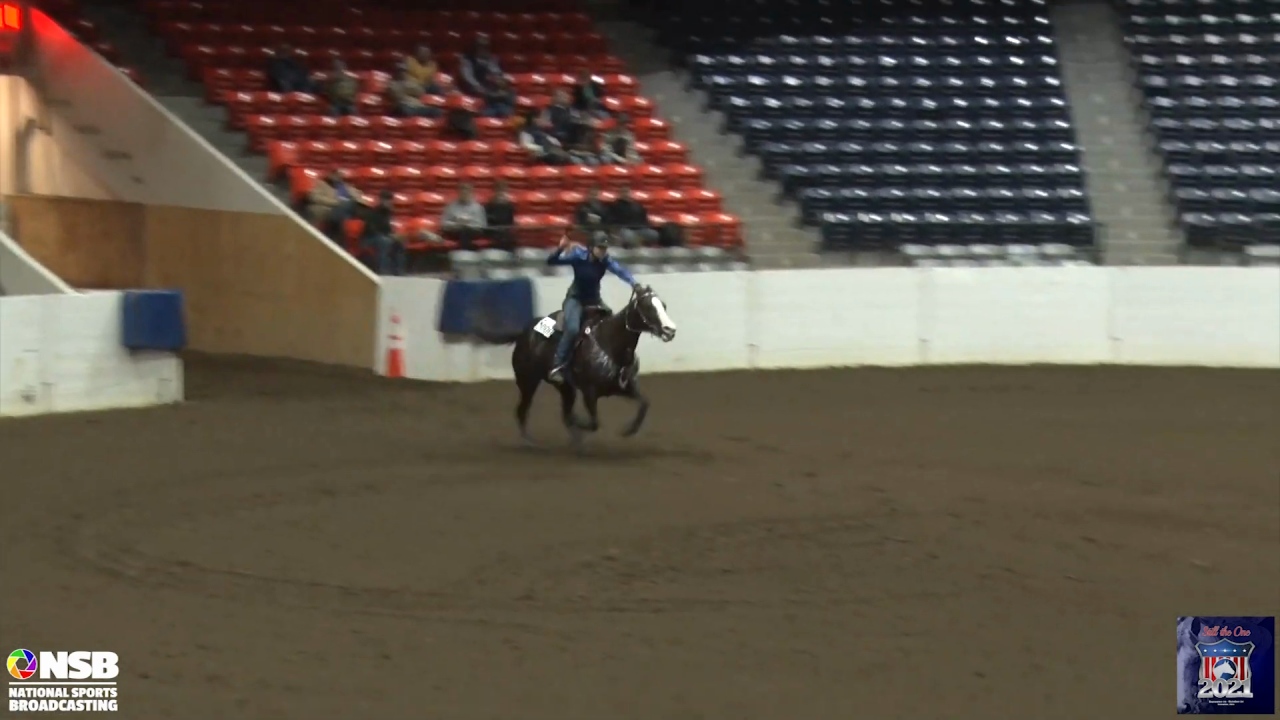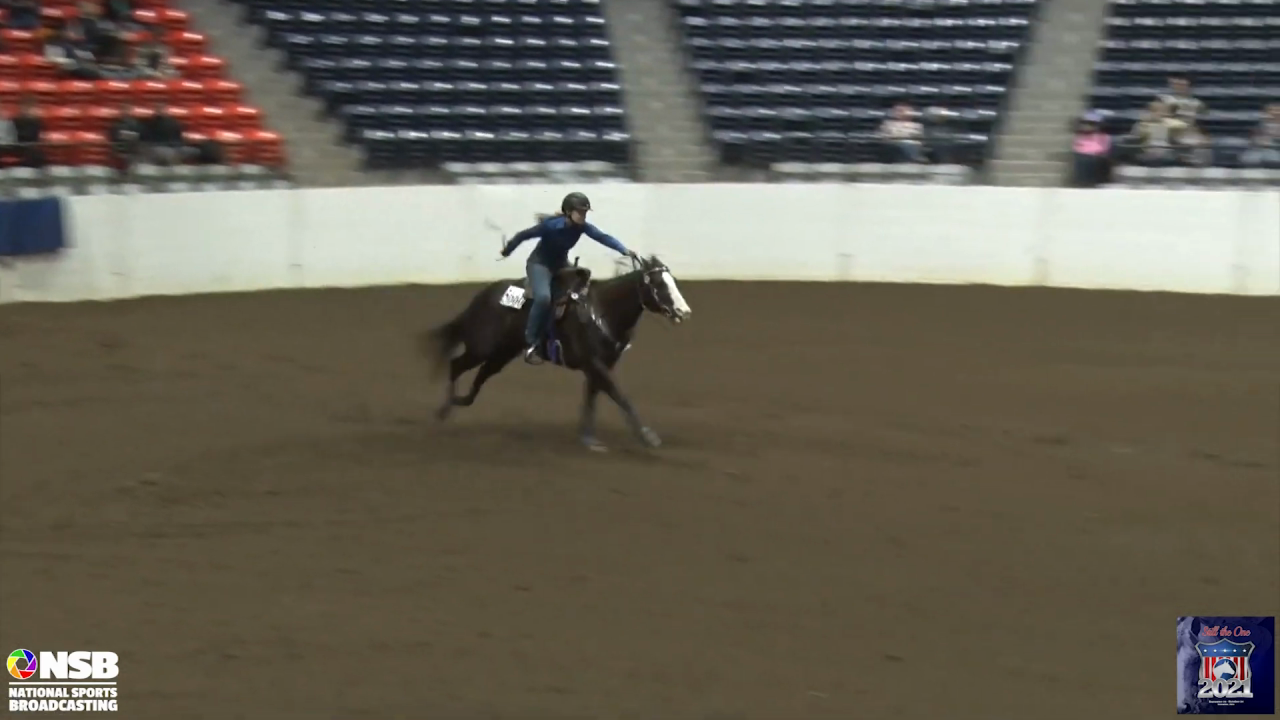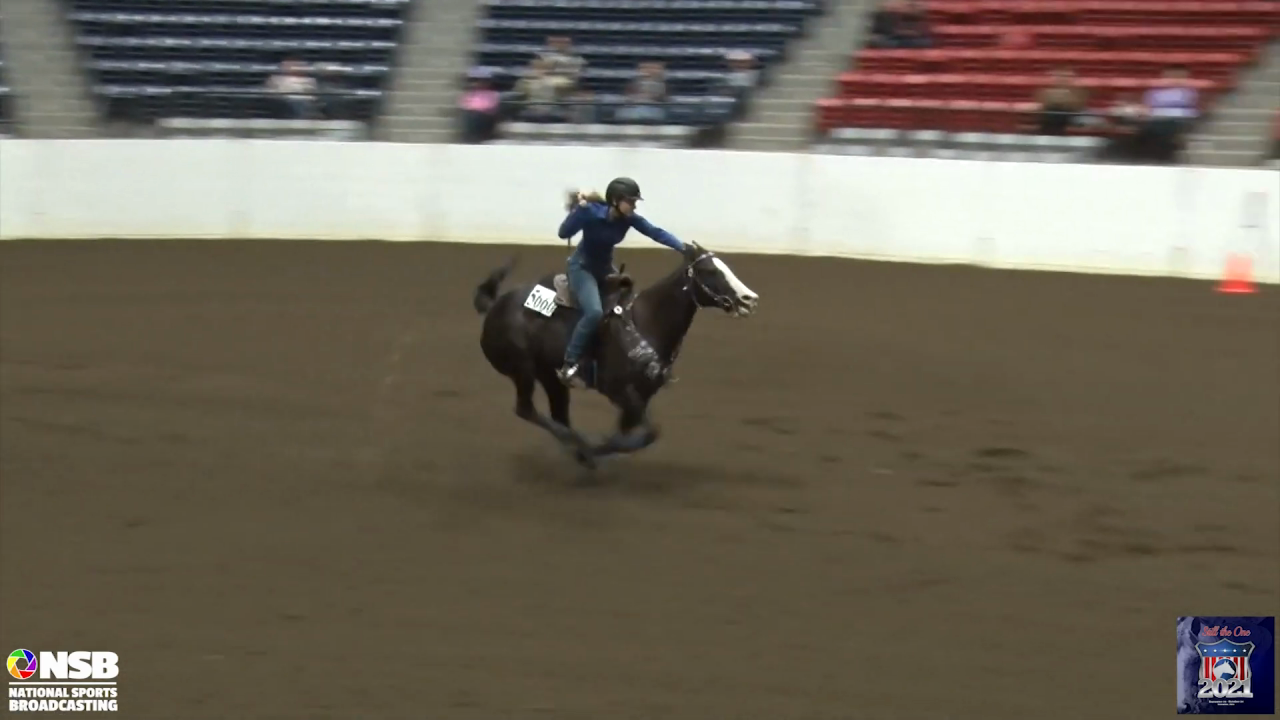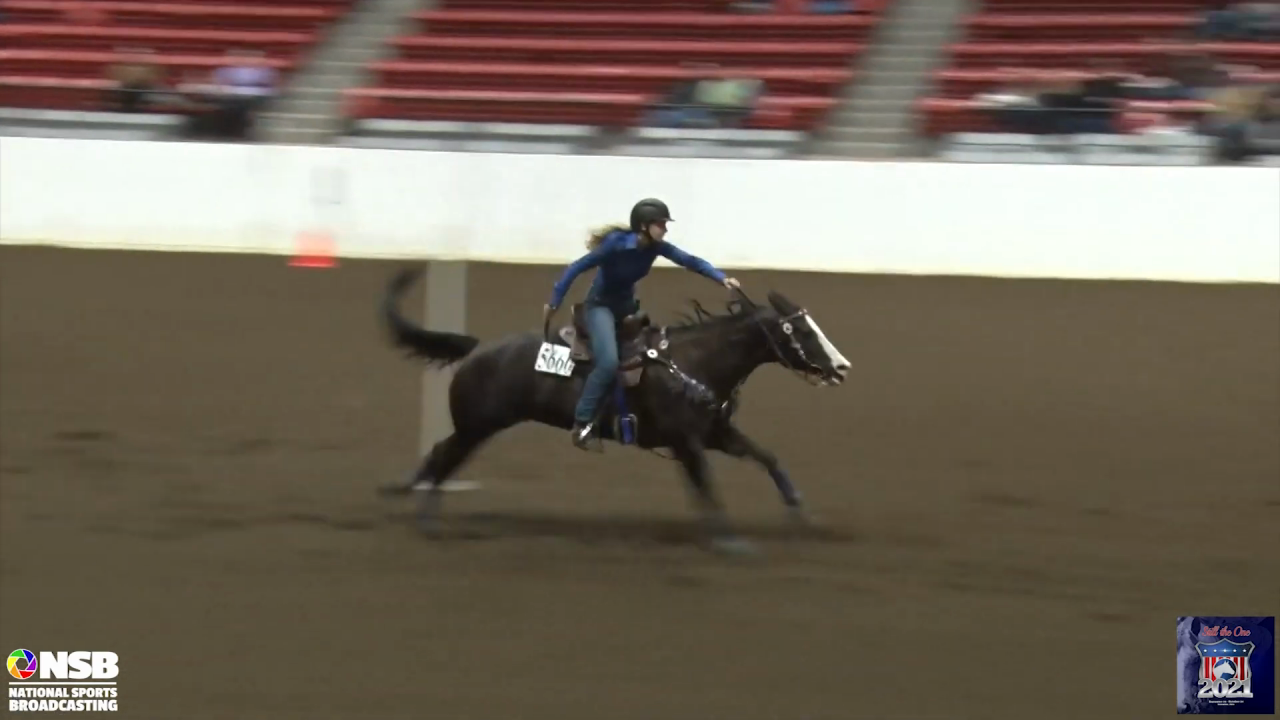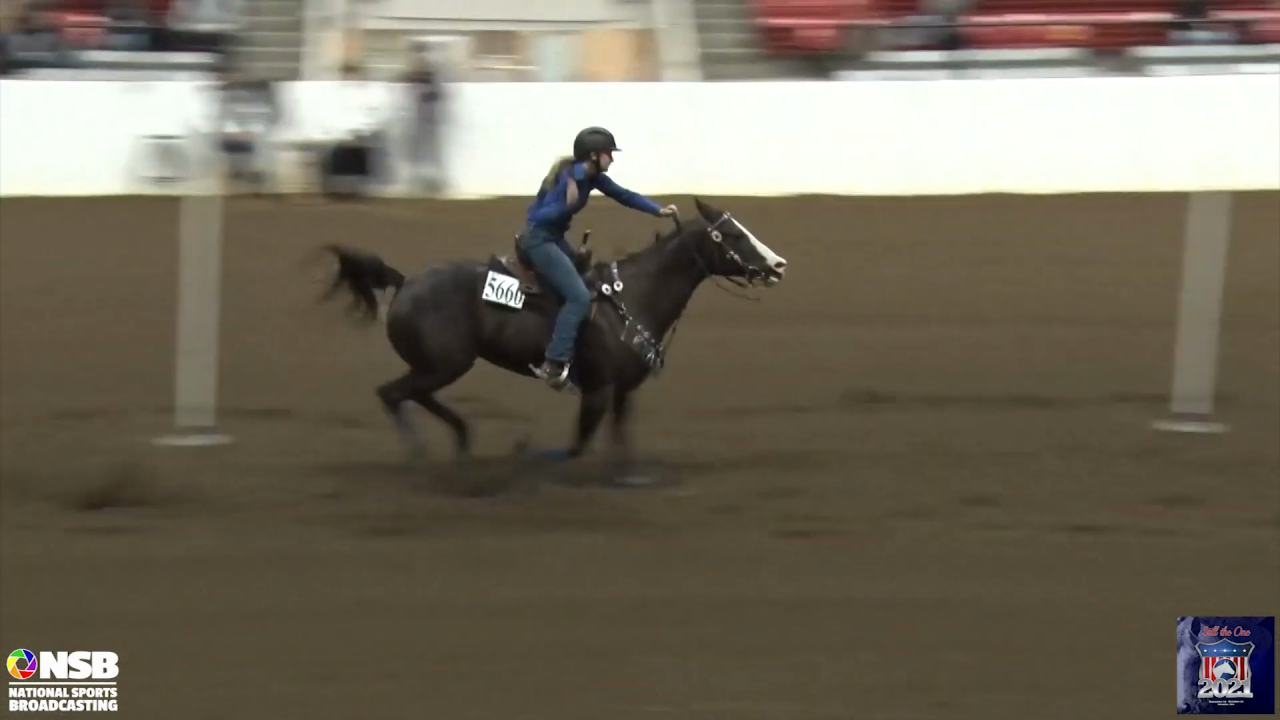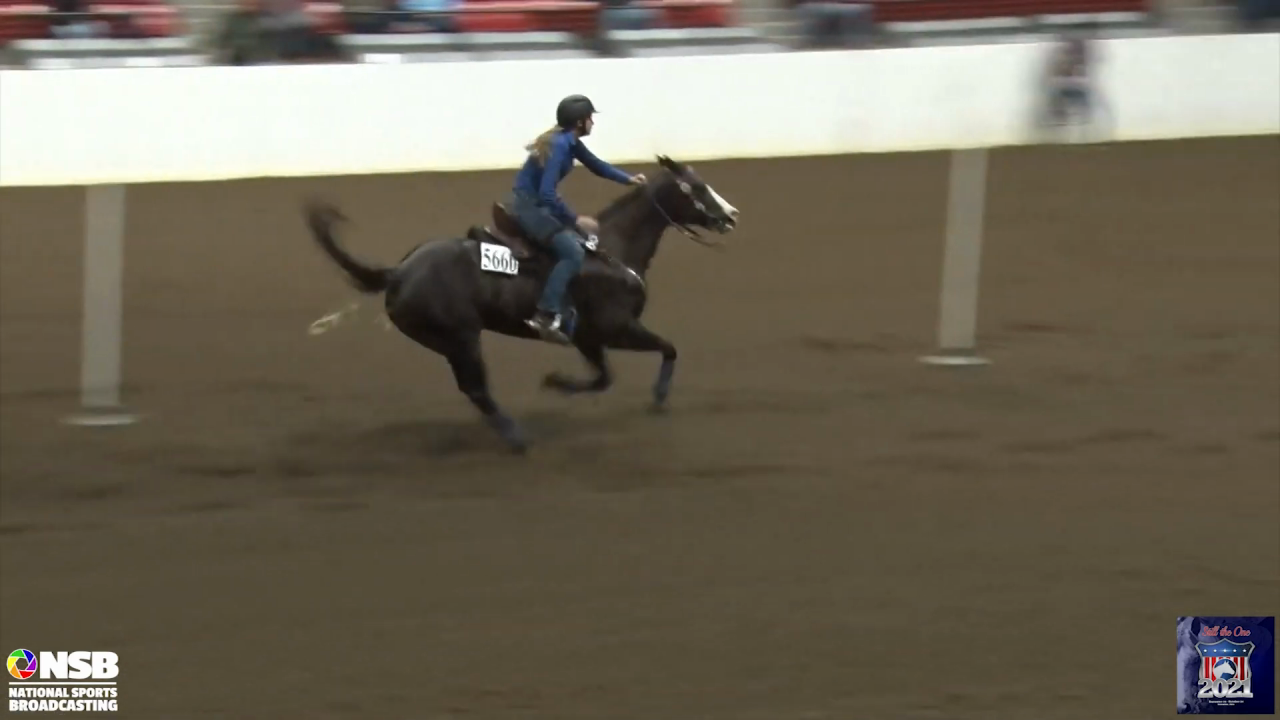
dt=0.5s
person 1, frame 1
left shoulder: (606, 261)
right shoulder: (577, 256)
left elbow: (620, 271)
right elbow: (552, 261)
left wrist: (633, 282)
right wrist: (561, 249)
left hip: (594, 300)
right hip: (575, 299)
right knee: (573, 329)
right ankle: (557, 366)
person 1, frame 2
left shoulder: (584, 226)
right shoulder: (552, 225)
left elbow: (605, 239)
right elbow: (523, 235)
left wrist: (625, 251)
right wrist: (507, 250)
left hip: (561, 265)
right hip: (539, 265)
right knee: (542, 298)
right ankle: (531, 344)
person 1, frame 3
left shoulder: (629, 218)
right shoulder: (592, 213)
left elbow: (656, 232)
right elbow: (563, 233)
left wrist: (681, 246)
right wrist: (577, 209)
left hip: (604, 268)
right hip: (582, 268)
right knee: (594, 312)
right ankle: (569, 363)
person 1, frame 4
left shoulder: (654, 246)
right shoulder: (615, 245)
left elbow: (691, 262)
right elbow: (576, 268)
left wrist: (723, 279)
right wrist: (554, 301)
left hip: (625, 305)
right hip: (600, 306)
right knee: (608, 363)
right ankle: (582, 423)
person 1, frame 5
left shoulder: (593, 177)
right shoulder: (566, 177)
left elbow: (623, 195)
right elbow: (541, 215)
left wrist: (659, 210)
right wrist: (566, 204)
left hip: (554, 240)
right hip: (540, 241)
right knee: (579, 297)
right ankle: (554, 363)
person 1, frame 6
left shoulder: (569, 142)
right shoulder: (558, 146)
left elbow: (596, 165)
right elbow: (547, 193)
left wrist: (628, 179)
right wrist: (575, 220)
left hip: (534, 205)
right hip: (529, 207)
left knee: (572, 246)
right knee: (573, 253)
right ankle: (545, 316)
